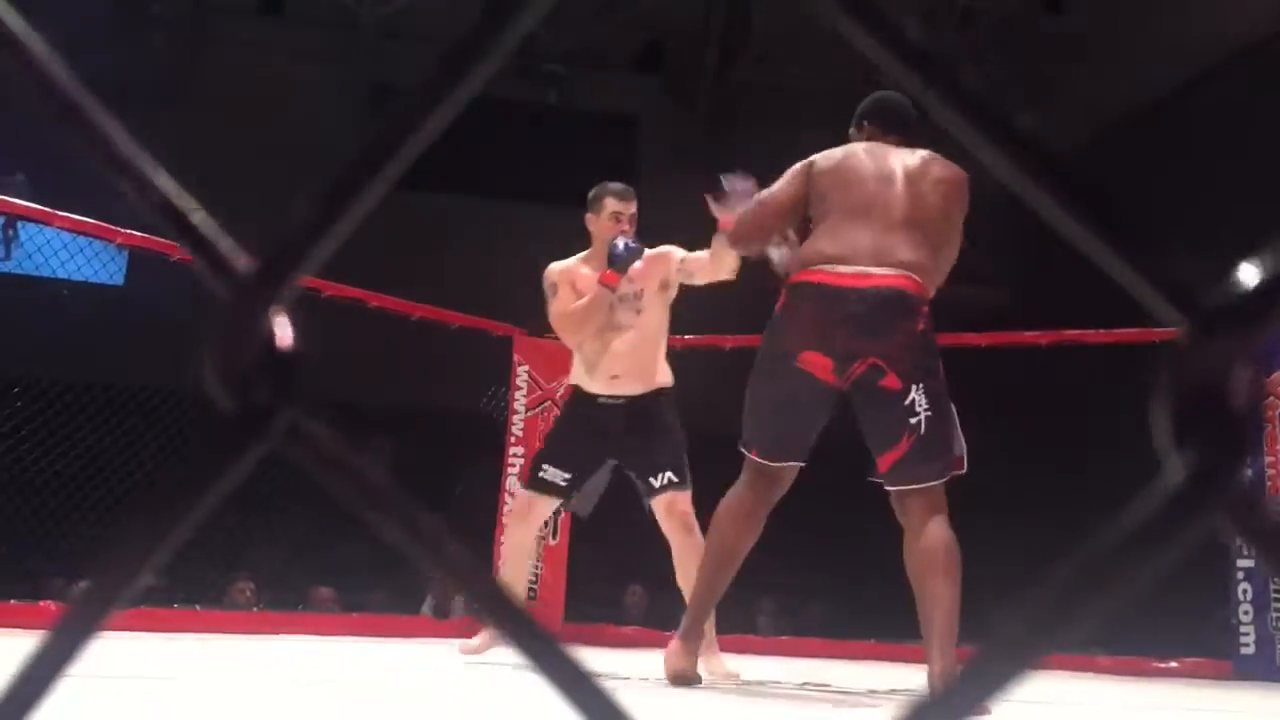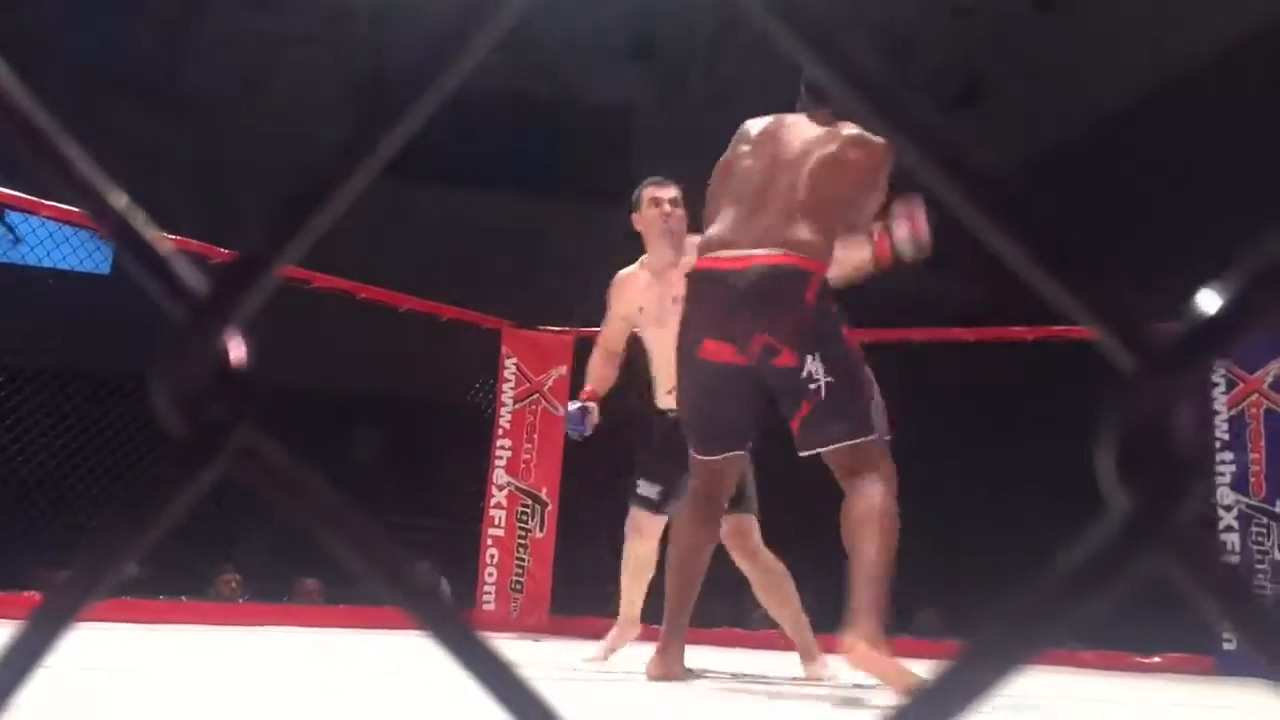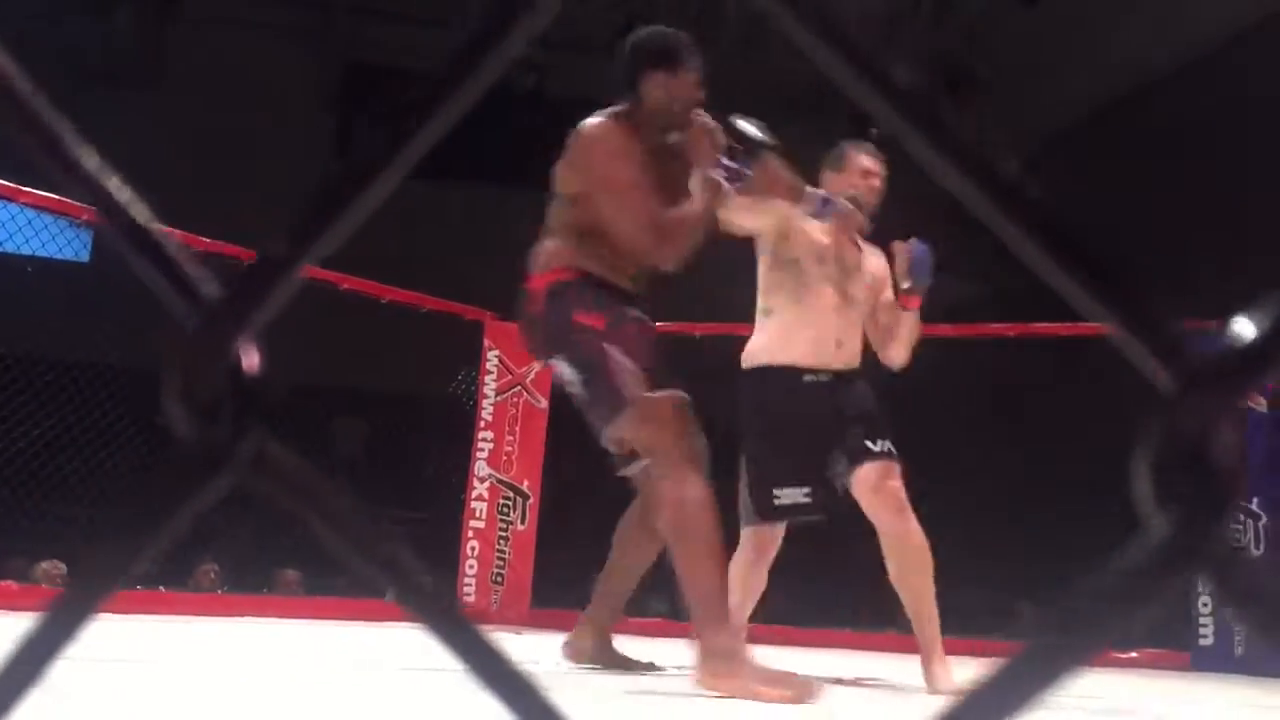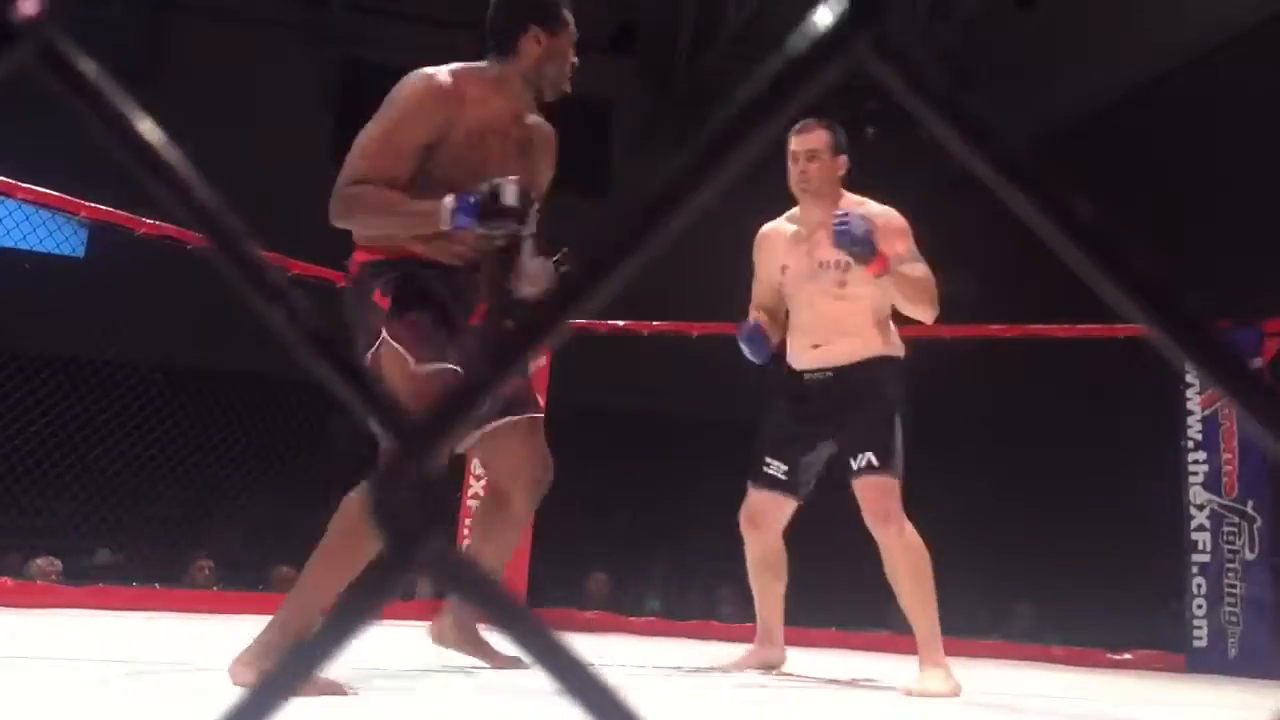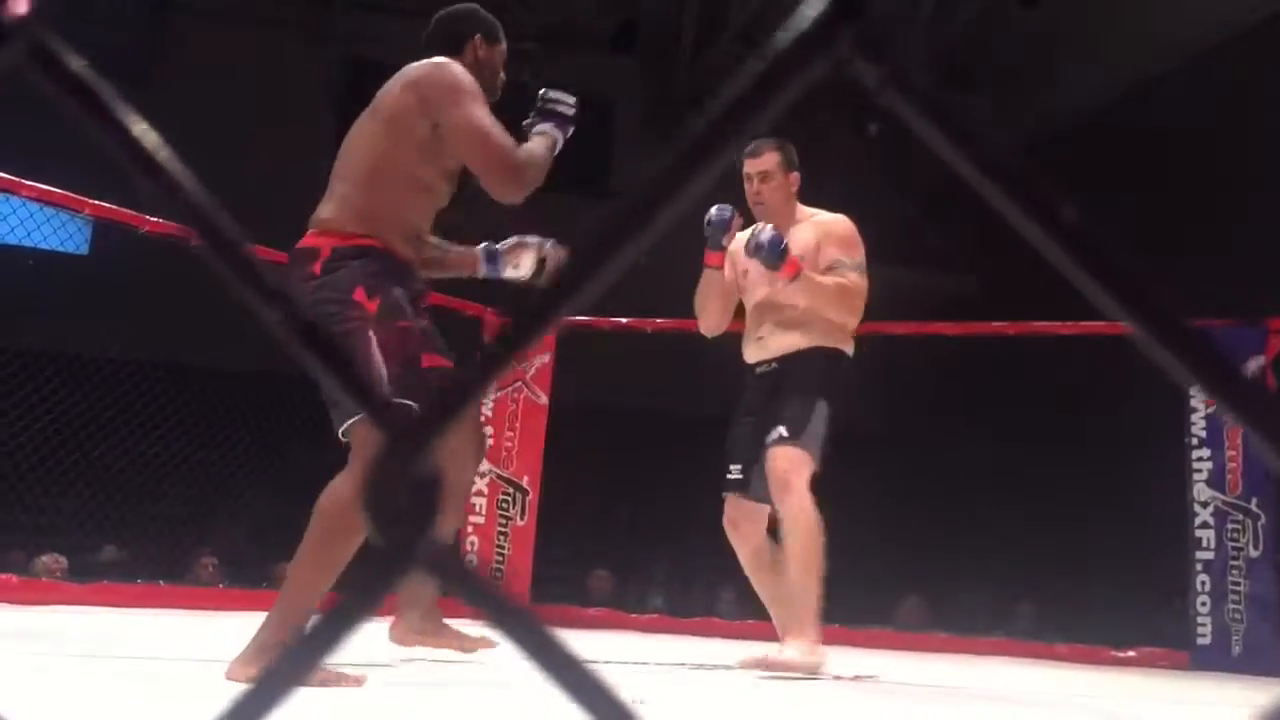
dt=0.4s
person 1, frame 1
left shoulder: (822, 163)
right shoulder: (949, 177)
left elbow: (740, 234)
left hip: (811, 308)
right hip: (895, 316)
left knee: (761, 481)
right knee: (922, 506)
left ankle: (686, 642)
right ankle: (947, 682)
person 1, frame 2
left shoulder: (753, 131)
right shoulder: (869, 150)
left hip: (713, 291)
right hip: (788, 291)
left knee: (709, 482)
right knee: (868, 470)
left ankle: (668, 648)
right ankle: (866, 629)
person 1, frame 3
left shoulder: (679, 133)
right shoulder: (603, 141)
right elbow: (665, 250)
right wrist: (710, 176)
left hip: (604, 310)
right hip: (571, 305)
left knee: (666, 476)
right knee: (680, 455)
left ankle: (592, 632)
right ankle: (721, 654)
person 1, frame 4
left shoulder: (537, 139)
right shoulder: (437, 93)
right elbow: (348, 204)
left wrist: (524, 270)
right wrist: (457, 213)
left hip: (468, 303)
right hip: (400, 286)
left knee: (528, 473)
left ankle: (458, 614)
right ankle: (271, 647)
person 1, frame 5
left shoulder: (424, 110)
right shoulder: (442, 78)
right elbow: (513, 177)
left wrist: (496, 259)
right wrist: (552, 129)
left hip: (378, 280)
right hip: (350, 272)
left knee: (460, 441)
right knee: (383, 455)
left ankle: (417, 612)
right ankle: (270, 648)
person 2, frame 1
left shoulder: (663, 262)
right shoulder: (562, 274)
left elbow: (721, 267)
right elbow: (576, 335)
right wrist: (611, 275)
left hip: (650, 410)
right hip: (587, 409)
left knee: (679, 520)
right knee: (525, 513)
left ankle: (710, 646)
right ankle: (496, 624)
person 2, frame 2
right shoulder: (627, 284)
right elbow: (609, 350)
right wrist: (588, 400)
right hip: (669, 419)
left knee: (739, 538)
right knee: (640, 532)
left ankle: (811, 650)
right ankle: (627, 622)
person 2, frame 3
left shoulder: (873, 264)
right shoulder: (788, 221)
left elbow: (893, 356)
right elbow: (737, 211)
left wrist: (911, 293)
right wrist: (808, 200)
left hip: (842, 388)
right hip: (777, 391)
left knee: (888, 501)
right knee: (762, 541)
left ankle: (933, 657)
person 2, frame 4
left shoulder: (881, 221)
right shoulder: (773, 236)
left elbow: (927, 308)
right elbow: (766, 312)
left wrist: (873, 259)
right wrist: (756, 333)
left hip: (867, 379)
right hip: (801, 385)
left knee: (882, 510)
right knee: (757, 519)
left ankle: (933, 659)
right ankle: (768, 642)
person 2, frame 5
left shoulder: (832, 229)
right shoulder: (740, 243)
left elbow: (849, 311)
right elbow: (709, 323)
left wrist: (786, 266)
right wrist: (715, 253)
left hip: (811, 367)
right hip: (760, 378)
left knee: (787, 472)
right knee: (740, 521)
left ankle: (804, 634)
right ankle: (792, 640)
